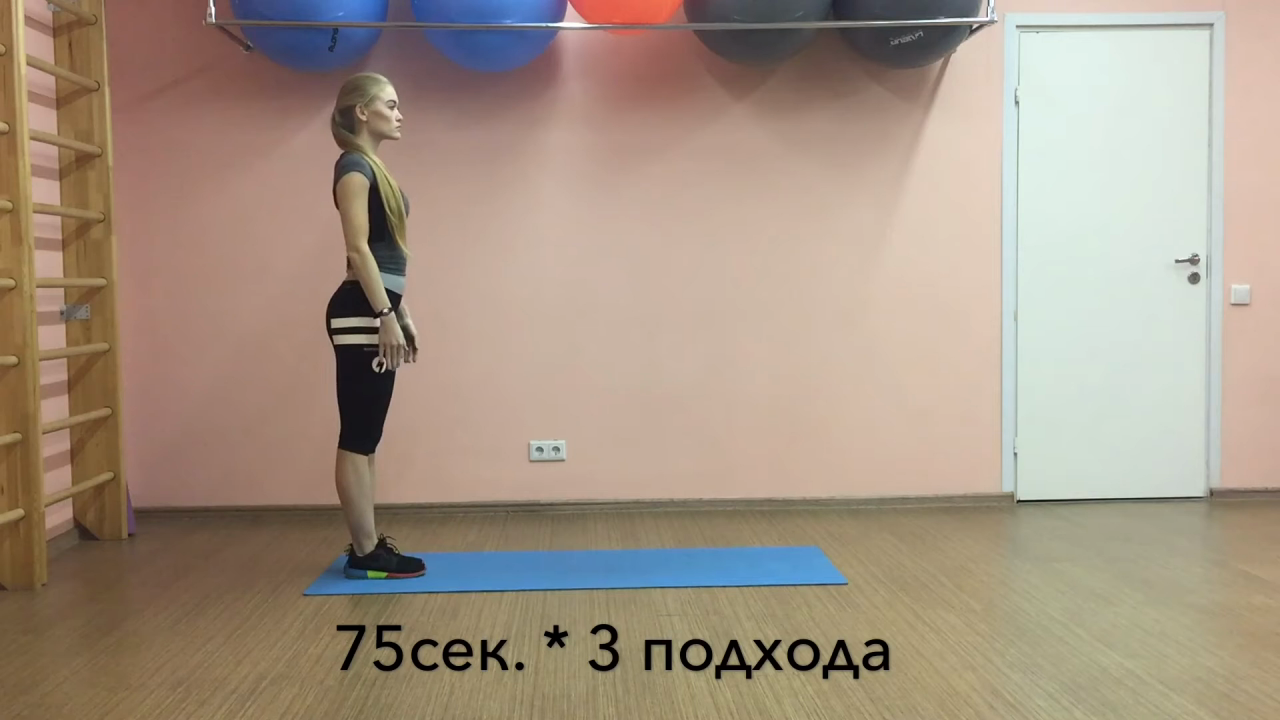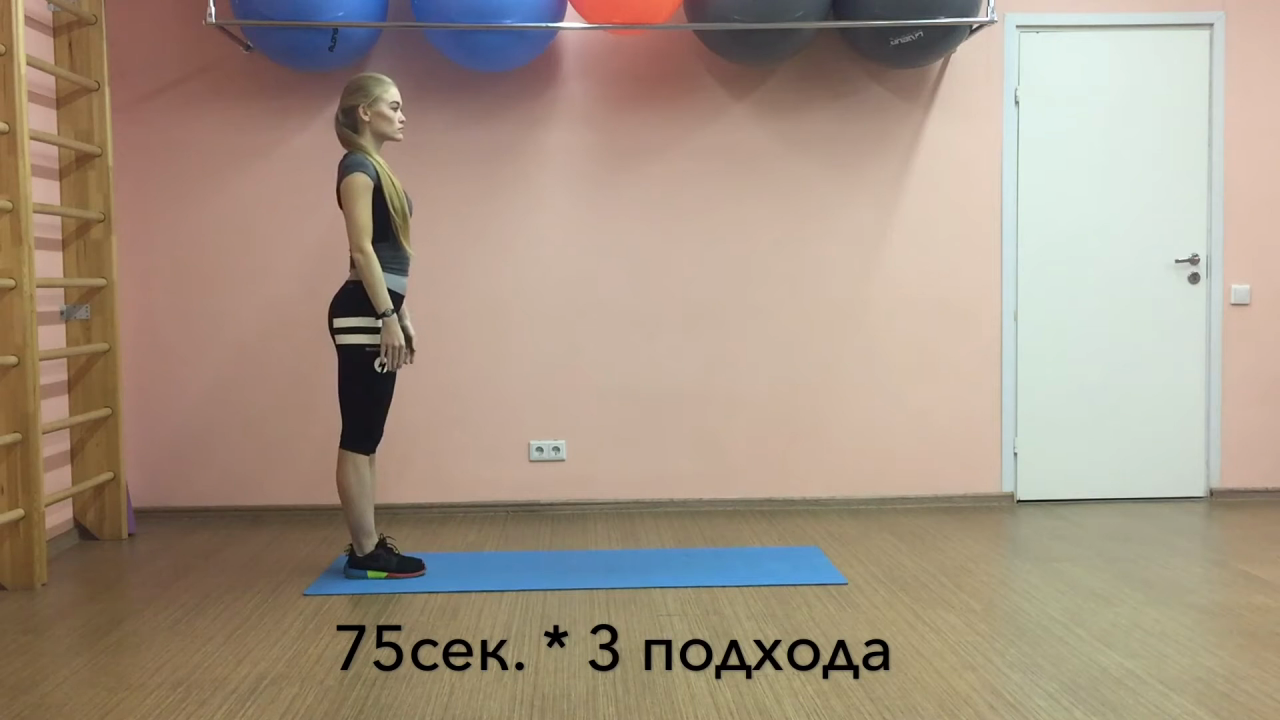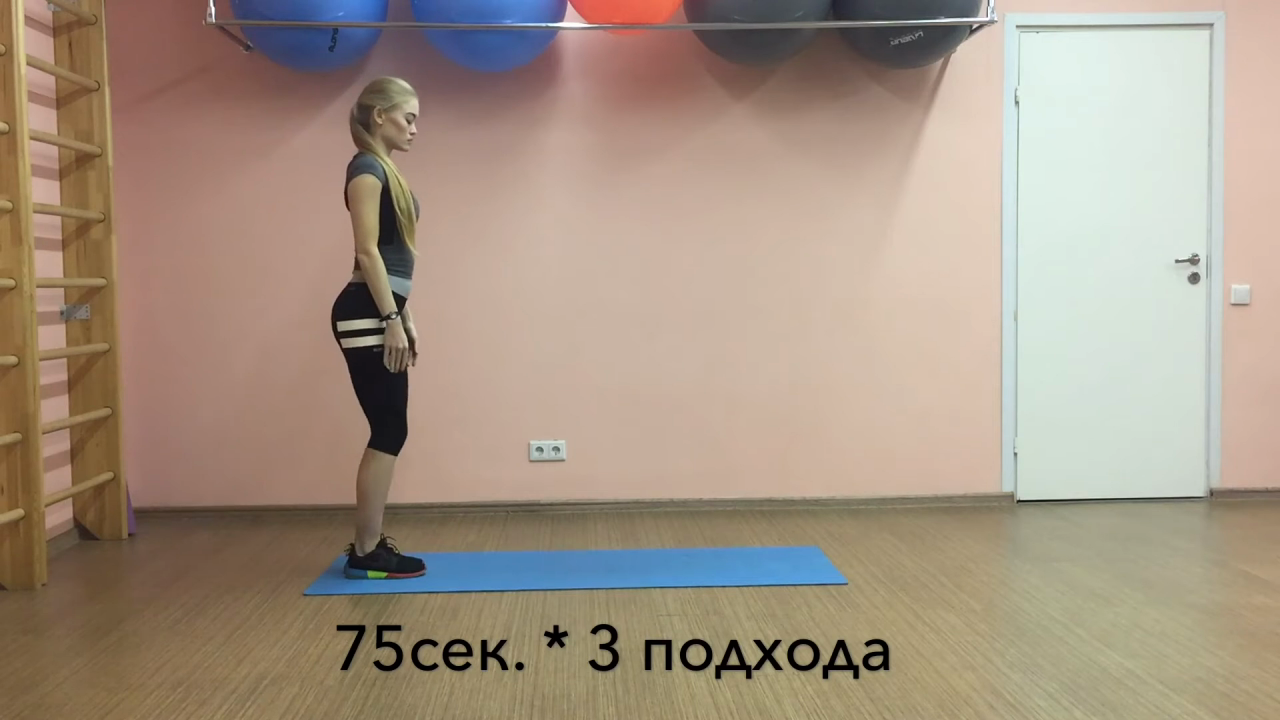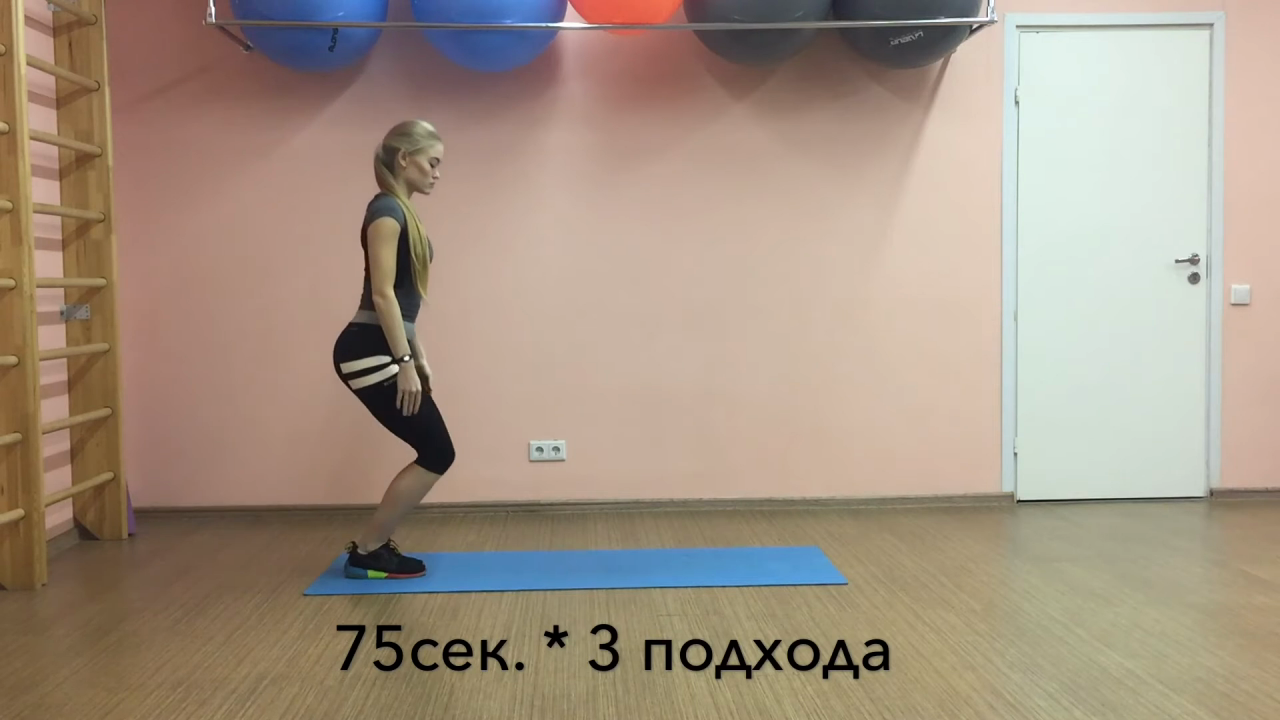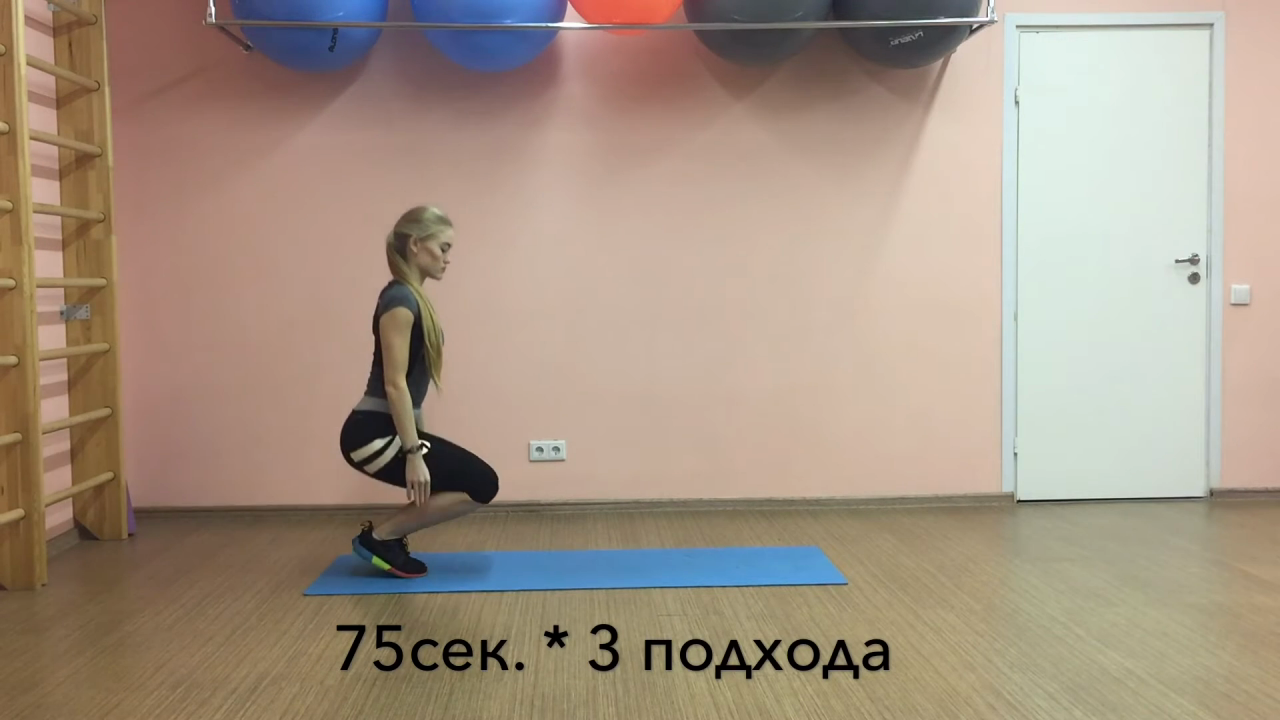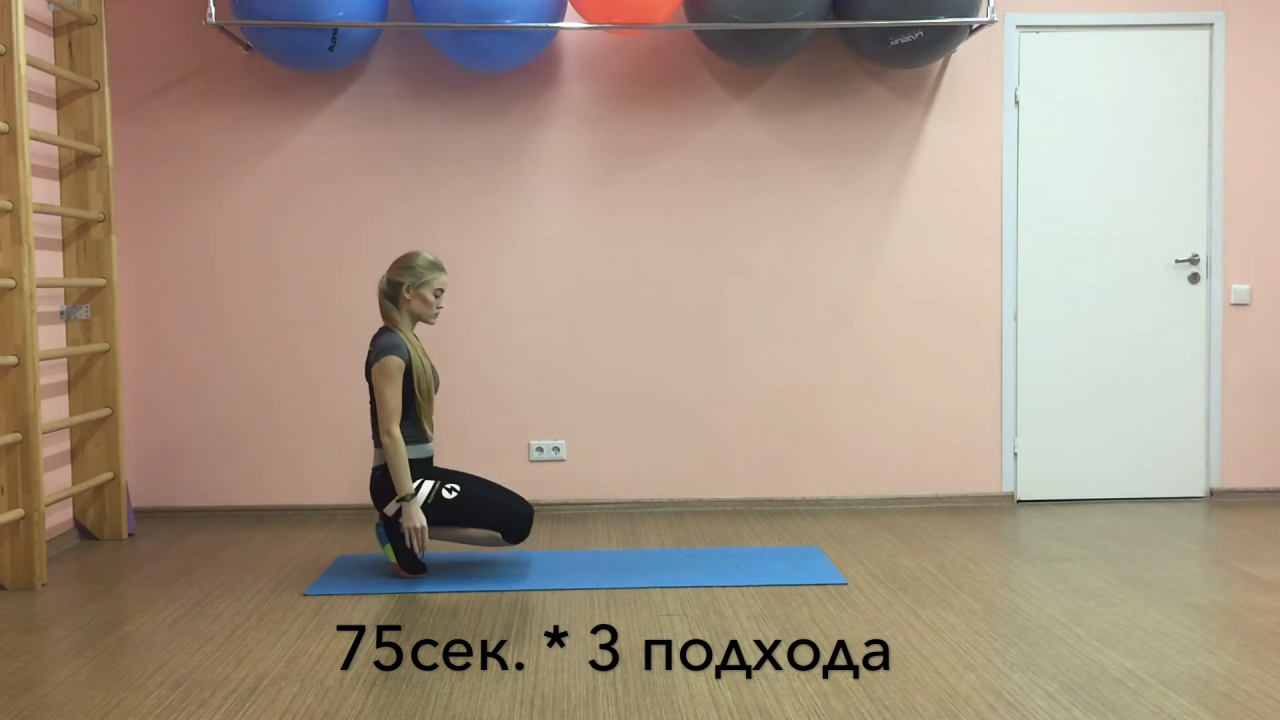
dt=0.3s
person 1, frame 1
left shoulder: (372, 167)
right shoulder: (353, 167)
right elbow: (358, 249)
left wrist: (403, 315)
right wrist: (386, 317)
left hip: (376, 311)
right hip: (360, 314)
left knee: (366, 437)
right knee: (358, 438)
left ankle: (368, 546)
right ankle: (365, 554)
person 1, frame 2
left shoulder: (374, 167)
right shoulder: (357, 167)
right elbow: (363, 250)
left wrist: (402, 316)
right wrist: (388, 317)
left hip: (377, 310)
right hip: (363, 313)
left knee: (367, 437)
right knee: (359, 438)
left ankle: (369, 546)
right ankle: (365, 553)
person 1, frame 3
left shoulder: (383, 169)
right shoulder: (367, 168)
right elbow: (368, 252)
left wrist: (404, 317)
right wrist: (391, 323)
left hip: (379, 313)
right hip: (365, 316)
left knee: (389, 436)
right knee: (388, 437)
left ankle: (371, 546)
right ankle: (365, 555)
person 1, frame 4
left shoulder: (400, 211)
right shoulder: (386, 210)
right elbow: (382, 294)
left wrist: (418, 354)
right wrist: (404, 363)
left hip: (380, 349)
right hip: (369, 351)
left knee: (432, 453)
right knee: (438, 453)
left ankle: (375, 546)
right ankle: (367, 552)
person 1, frame 5
left shoulder: (410, 297)
right shoulder: (400, 300)
right elbow: (395, 384)
left wrist: (415, 445)
right wrist: (414, 457)
left hip: (384, 434)
right hip: (373, 436)
left knee: (477, 482)
right knee: (482, 484)
left ankle: (386, 536)
right ankle: (382, 537)
person 1, frame 6
left shoulder: (405, 341)
right shoulder: (390, 347)
right elbow: (390, 432)
right wrist: (409, 503)
left hip: (417, 471)
right hip: (400, 481)
left knee: (518, 513)
right knee: (516, 522)
left ankle: (408, 531)
right ankle: (404, 531)
